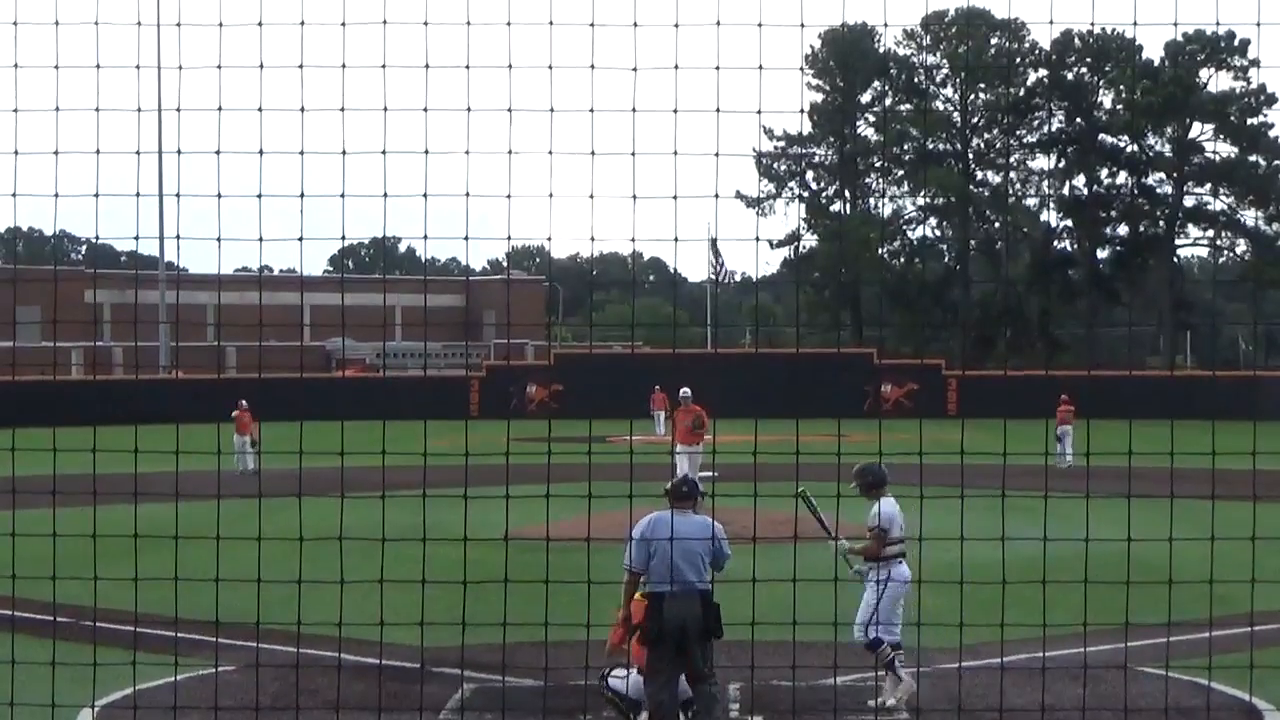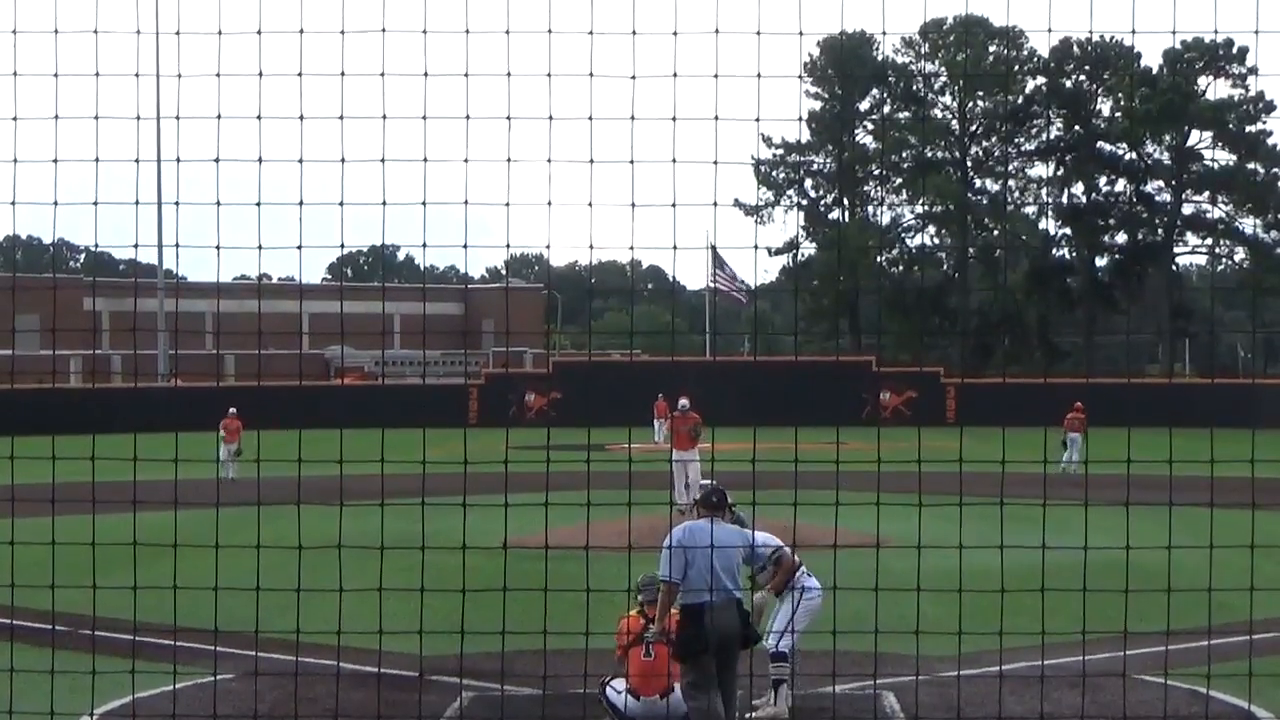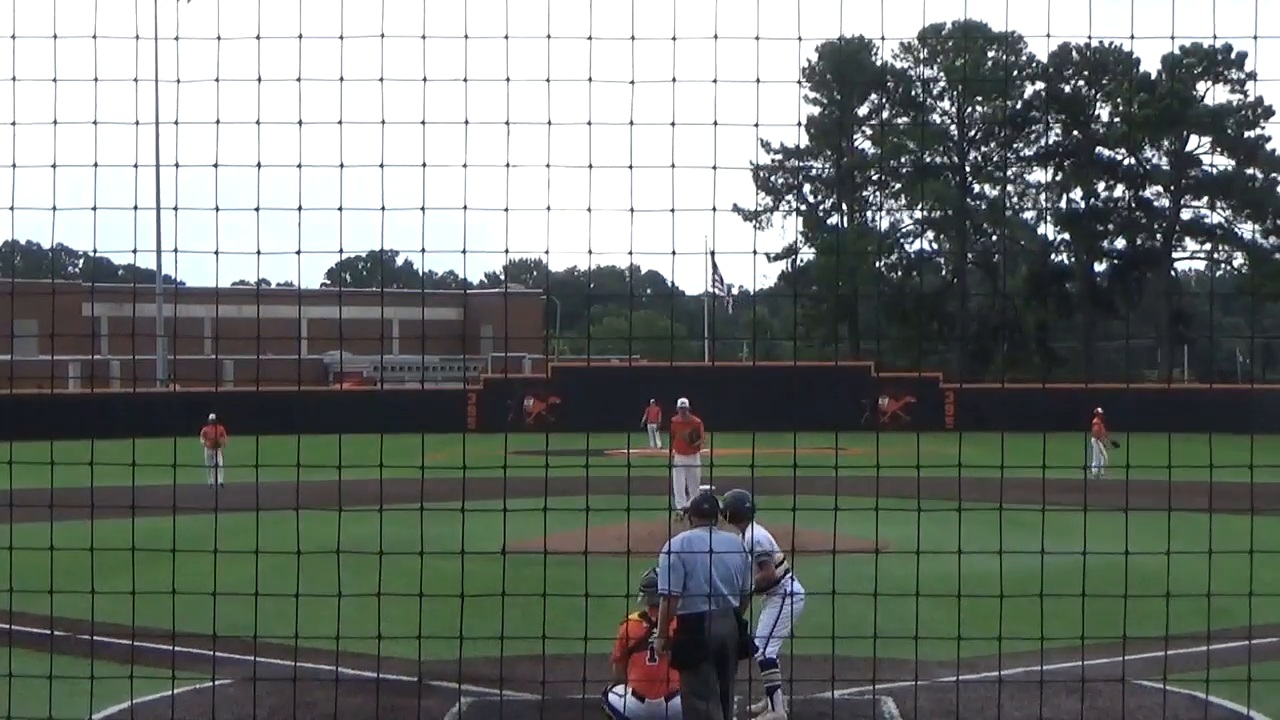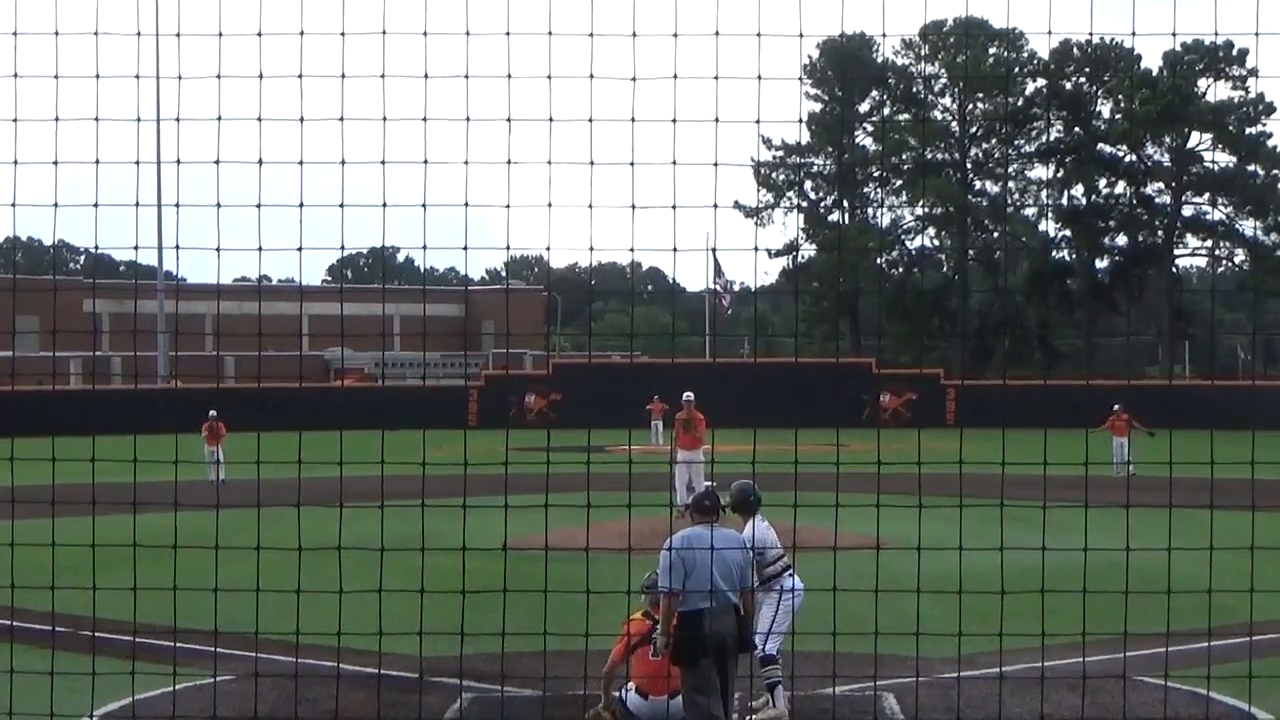
dt=1s
person 1, frame 1
left shoulder: (649, 524)
right shoulder: (711, 527)
left elbow: (633, 573)
right elbow: (719, 565)
left wrist: (626, 608)
left hip: (661, 608)
right hip: (698, 607)
left knee: (660, 677)
right knee: (703, 676)
person 1, frame 2
left shoulder: (682, 533)
right shoulder: (739, 535)
left elbow: (669, 584)
left wrist: (660, 620)
left hip: (696, 620)
right hip: (732, 617)
left knee: (700, 690)
right knee: (725, 687)
person 1, frame 3
left shoulder: (678, 544)
right shoulder: (736, 543)
left elbow: (669, 597)
right elbow: (745, 594)
left wrist: (662, 635)
left hip: (695, 628)
right hip: (730, 626)
left knee: (701, 698)
right knee: (724, 695)
person 1, frame 4
left shoulder: (678, 542)
right shoulder: (738, 541)
left elbow: (670, 594)
right elbow: (748, 591)
left wrist: (664, 633)
right wrist: (747, 628)
left hip: (695, 624)
right hip: (730, 622)
left knee: (701, 694)
right knee: (724, 690)
person 2, frame 1
left shoulder: (881, 508)
right shoulder: (890, 505)
left elbow: (875, 548)
left wrist: (847, 548)
right wrist: (867, 568)
left hip: (887, 577)
right hip: (894, 574)
left knee: (865, 630)
right knee: (890, 633)
left ankle: (902, 680)
right ankle: (893, 692)
person 2, frame 2
left shoulder: (760, 542)
right shoulder: (751, 544)
left elbow: (789, 564)
right elbow: (759, 579)
left wrist: (769, 590)
right wrist: (756, 611)
left hip: (803, 590)
right hip: (792, 591)
left knee: (778, 642)
right knee: (773, 639)
left ankle: (778, 705)
right ankle: (780, 694)
person 2, frame 3
left shoulder: (753, 536)
right shoulder: (751, 533)
left elbow: (769, 574)
left hip: (783, 595)
right hip: (779, 594)
left knee: (764, 651)
right knee: (766, 647)
right ankle: (776, 699)
person 2, frame 4
left shoulder: (752, 532)
right shoulder: (759, 525)
left elbow: (756, 573)
left hip: (780, 591)
right hip: (778, 588)
left knee: (764, 648)
right knee: (766, 642)
right ankle: (776, 695)
